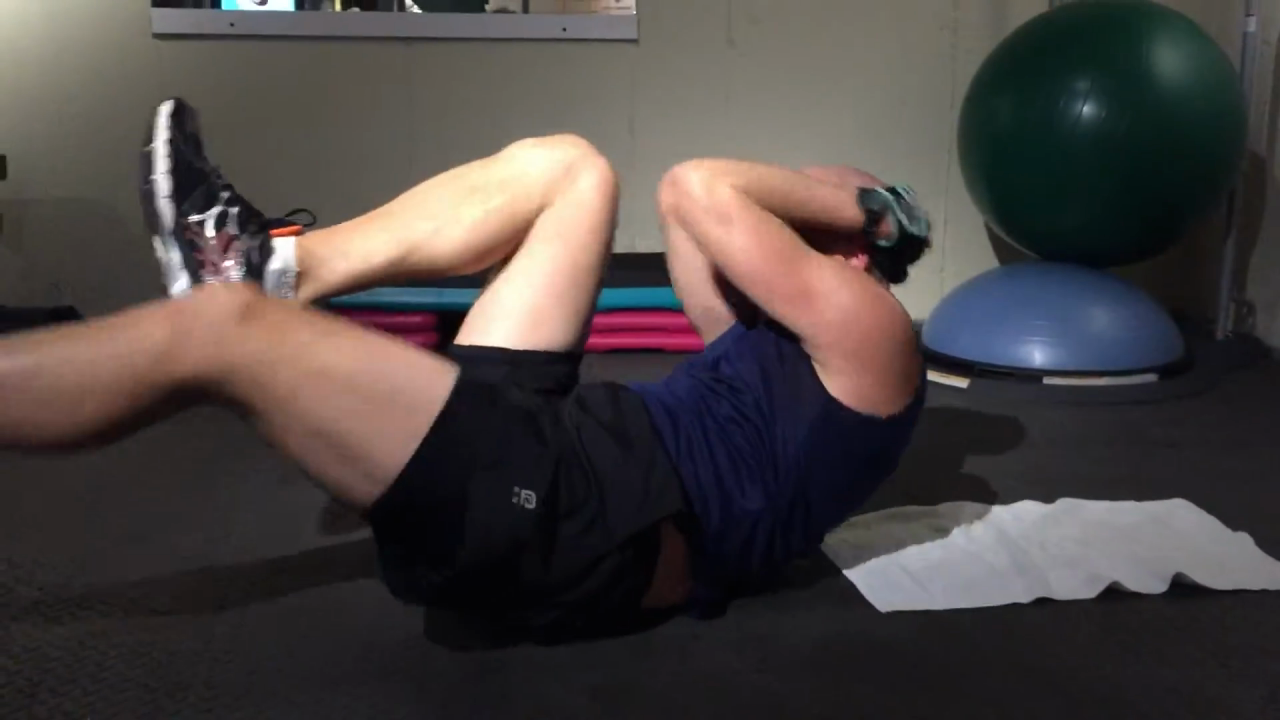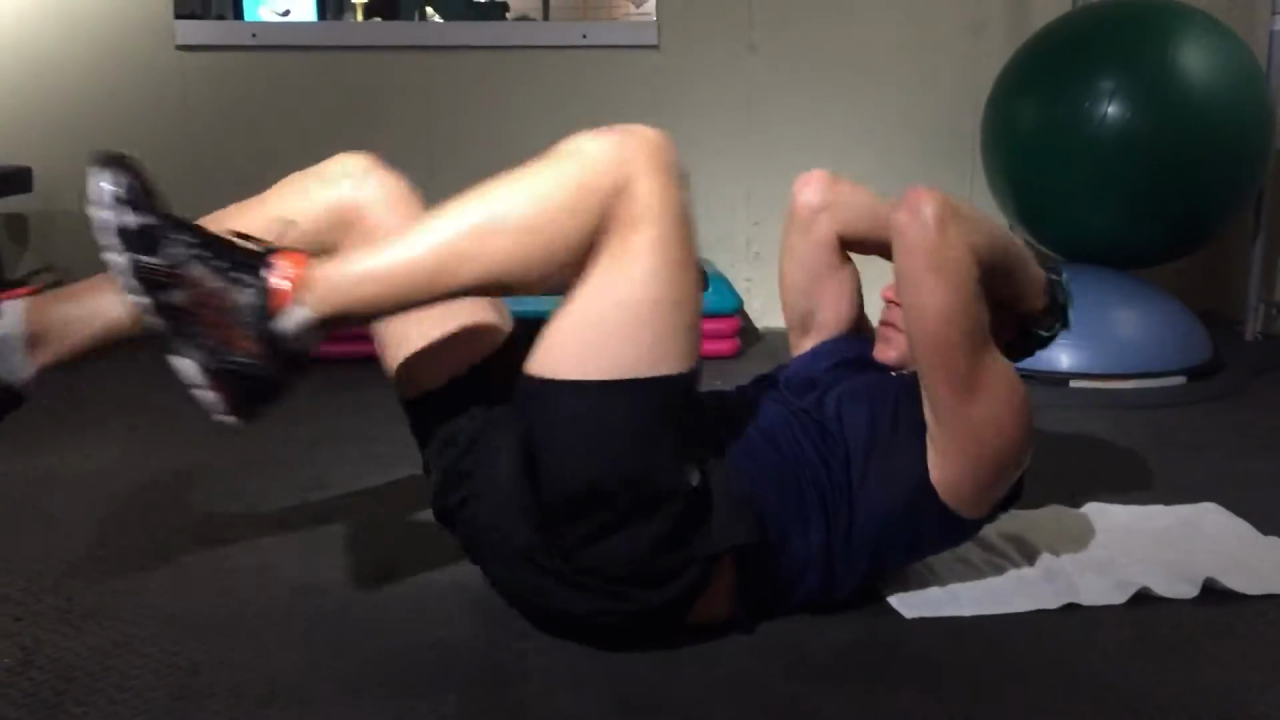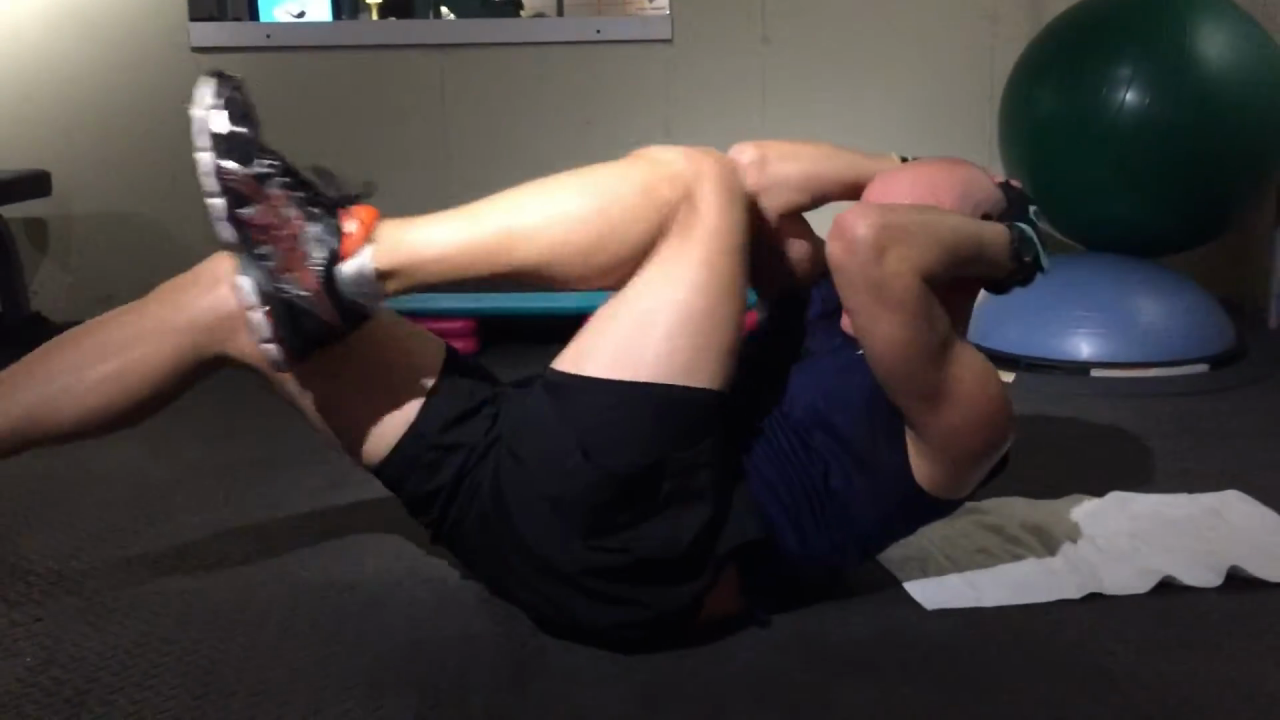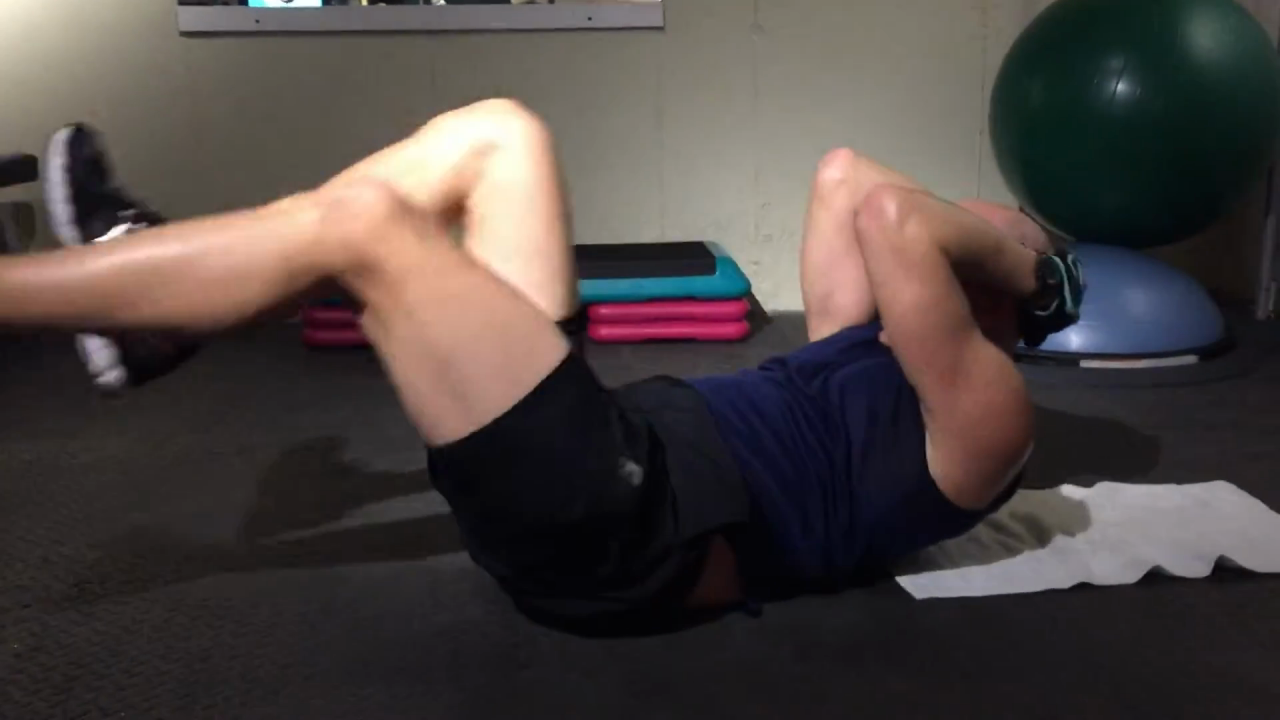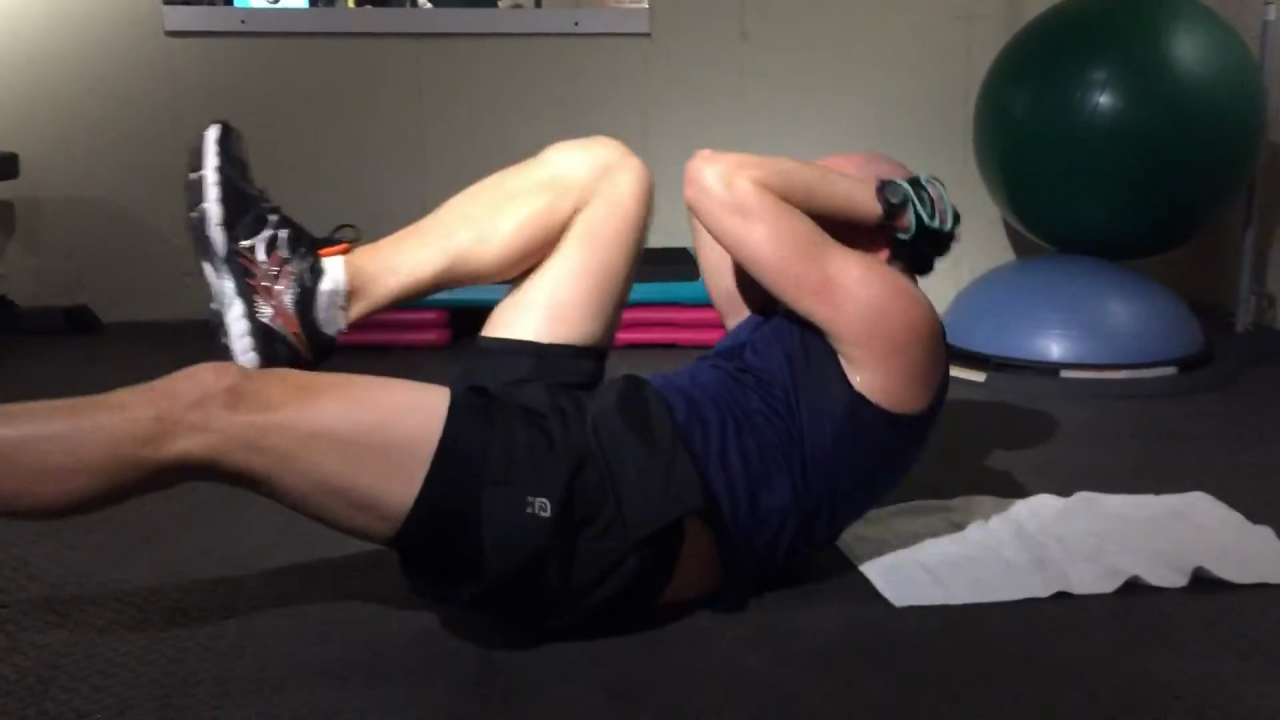
dt=0.5s
person 1, frame 1
left shoulder: (868, 331)
right shoulder: (788, 342)
left elbow: (698, 191)
right elbow: (695, 221)
left wrist: (850, 204)
right wrist: (844, 203)
left hip: (578, 525)
right hip: (545, 450)
left knee: (215, 332)
right knee: (567, 167)
right ankle: (281, 267)
person 1, frame 2
left shoulder: (982, 427)
right shoulder: (867, 357)
left elbow: (927, 222)
right elbow: (819, 199)
left wrist: (1022, 283)
left hip: (621, 533)
right hip: (545, 474)
left knee: (628, 160)
right knee: (354, 186)
left ankle: (281, 311)
person 1, frame 3
left shoulder: (961, 408)
right shoulder: (829, 305)
left elbow: (873, 242)
right elbow: (757, 165)
left wrist: (992, 243)
right wrist: (898, 170)
left hip: (616, 535)
right hip: (525, 474)
left knee: (687, 183)
right knee: (230, 295)
left ankle: (354, 255)
person 1, frame 4
left shoulder: (984, 414)
right shoulder: (872, 344)
left elbow: (894, 215)
right elbow: (845, 176)
left wrist: (1017, 264)
right wrist: (1000, 232)
left hip: (621, 526)
right hip: (594, 462)
left knee: (365, 226)
right knee: (495, 134)
right ankle: (157, 281)
person 1, frame 5
left shoulder: (895, 327)
right shoulder: (815, 330)
left elbow: (719, 180)
right elbow: (728, 207)
left wrist: (876, 199)
right wrist: (858, 193)
left hip: (597, 520)
right hip: (559, 435)
left knee: (205, 408)
right knee: (604, 171)
right ankle: (323, 292)
